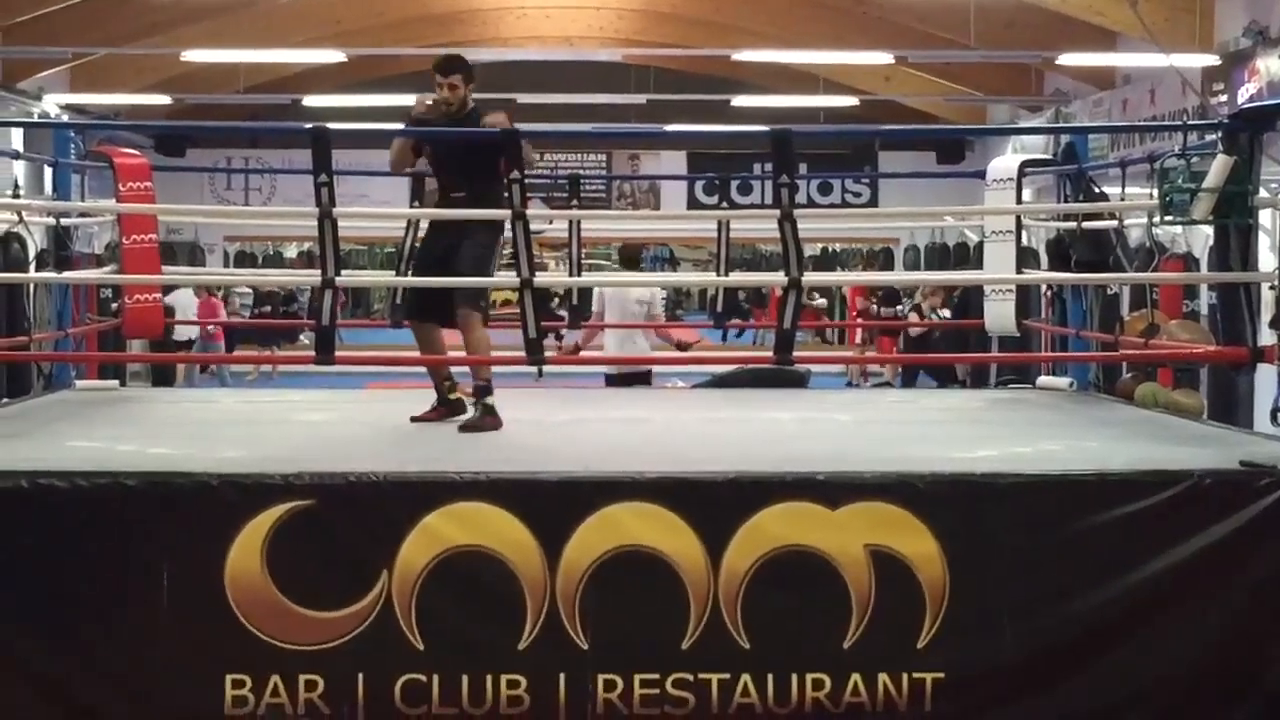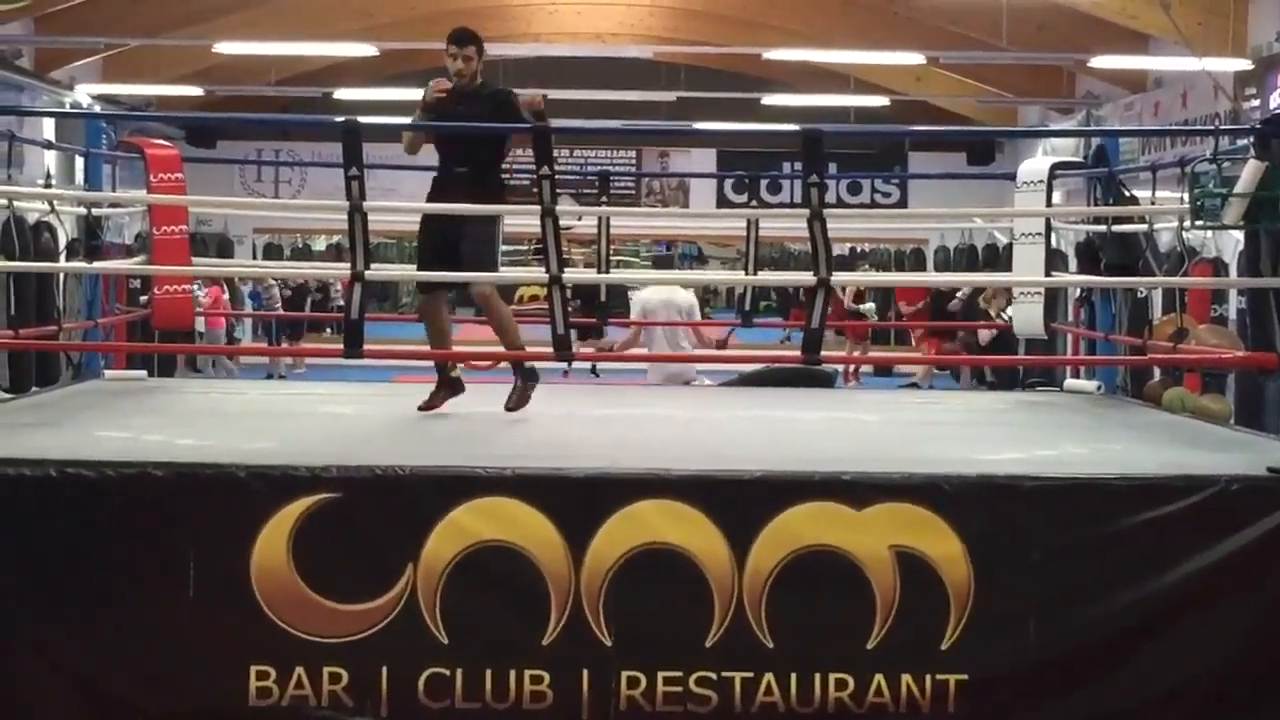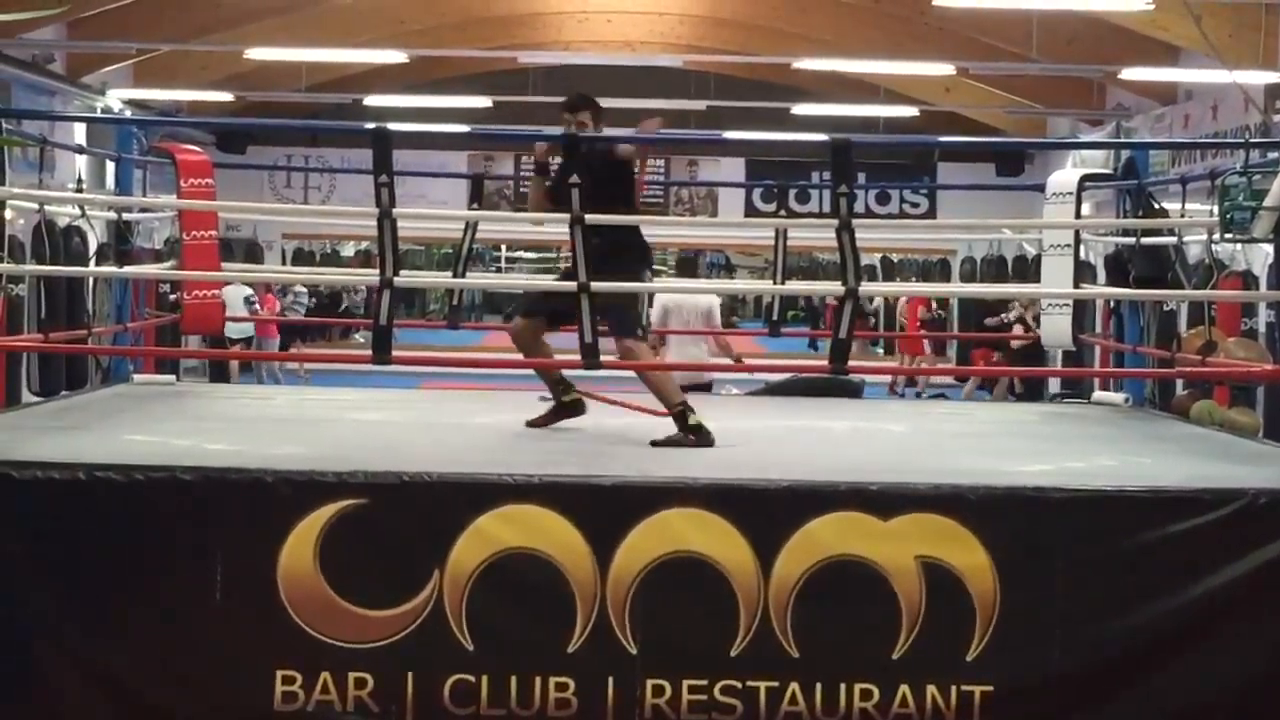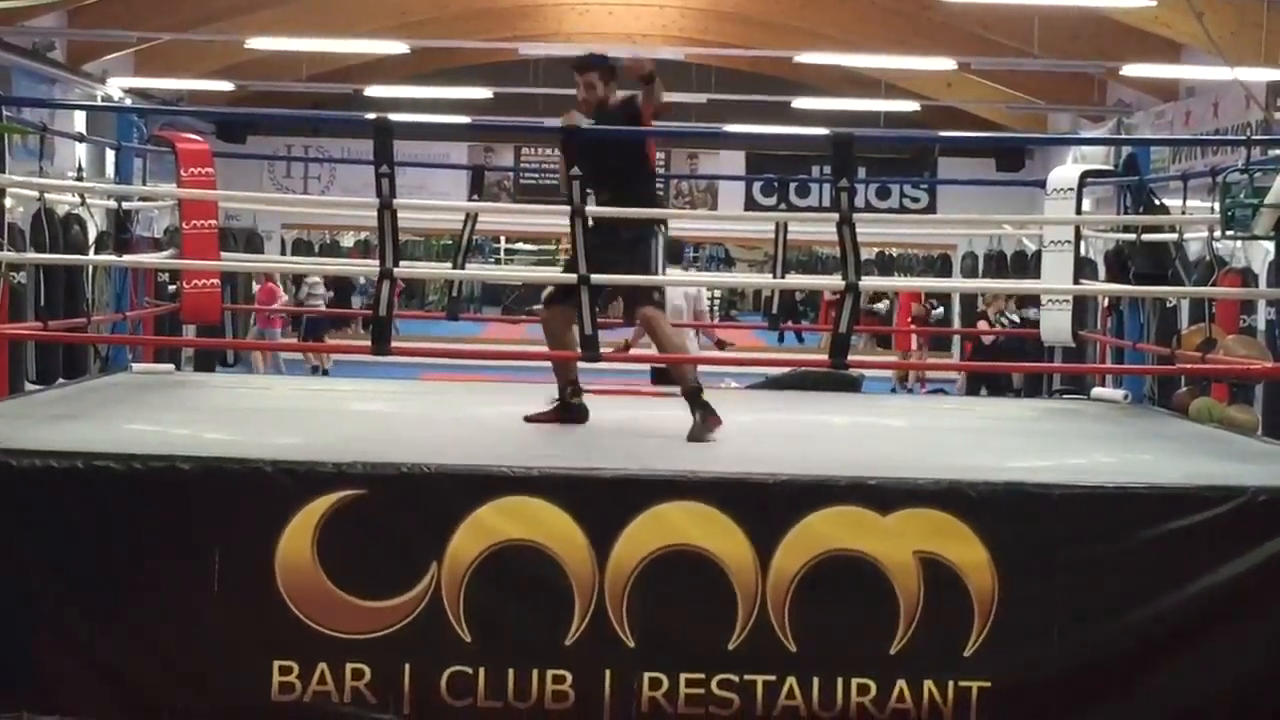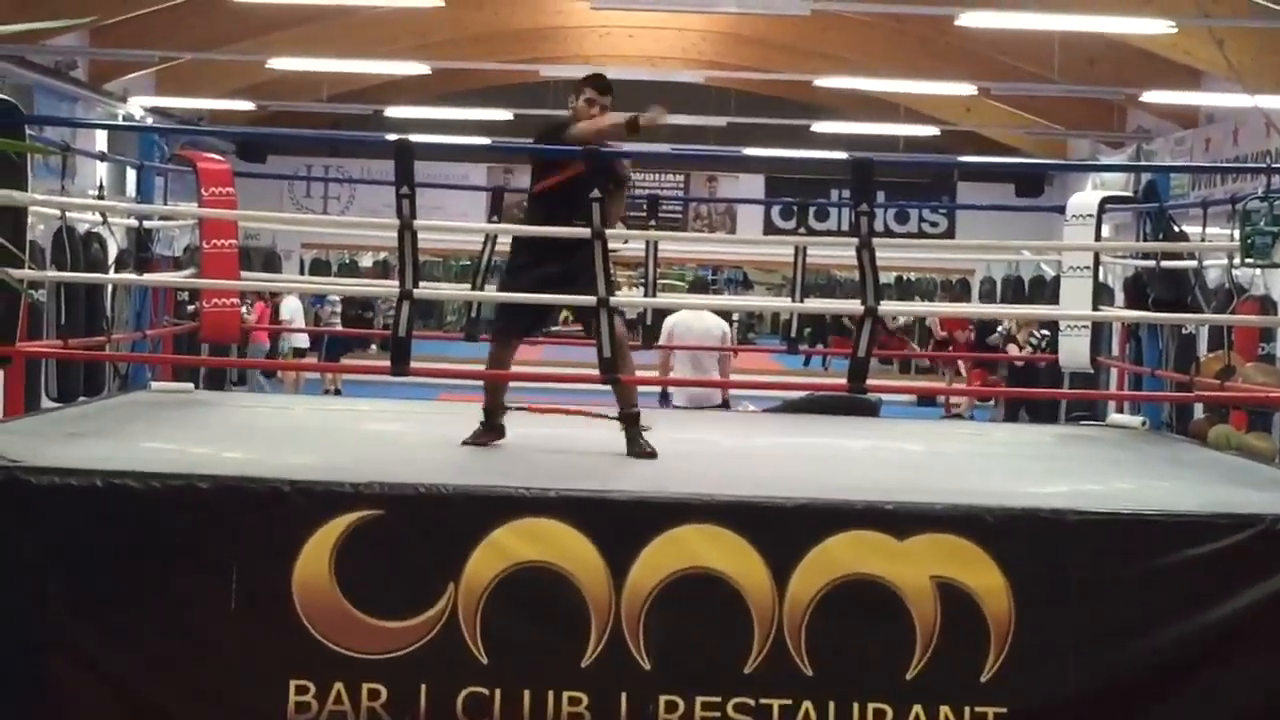
dt=1s
person 1, frame 1
left shoulder: (486, 121)
right shoulder: (431, 123)
left elbow: (528, 161)
right elbow: (396, 166)
left wrist: (508, 130)
right wrist: (412, 121)
left hip: (481, 229)
right hip: (443, 228)
left knee: (468, 311)
right knee: (420, 318)
left ankle: (486, 406)
right ankle: (449, 397)
person 1, frame 2
left shoulder: (498, 98)
right shoulder: (438, 98)
right elbow: (410, 147)
left wrist: (536, 111)
right wrist: (426, 107)
left hip: (483, 206)
right hip: (441, 205)
left knee: (482, 290)
right knee: (430, 295)
left ankle: (523, 370)
right ankle: (447, 377)
person 1, frame 3
left shoulder: (610, 151)
right shoulder: (570, 167)
right elbow: (539, 212)
left wrist: (636, 144)
right wrist: (540, 168)
left hip: (624, 263)
right hip: (589, 264)
left knee: (629, 345)
right knee: (522, 329)
left ankle: (691, 425)
right ankle: (567, 399)
person 1, frame 4
left shoulder: (630, 112)
right shoulder: (580, 128)
left elbow: (655, 103)
right elbow: (565, 183)
left wrist: (647, 75)
right wrist: (565, 138)
left hip: (637, 231)
right hip: (601, 231)
left knee: (648, 313)
right knee: (553, 311)
left ankle: (701, 407)
right ankle: (570, 402)
person 1, frame 5
left shoulder: (603, 155)
right shoulder: (554, 135)
left elbow: (610, 219)
right elbow: (583, 132)
left wrist: (619, 184)
right wrist: (634, 122)
left hip: (583, 256)
right hip: (535, 255)
left knee: (616, 334)
right knee: (502, 342)
left ankle: (632, 429)
right ankle: (491, 422)
